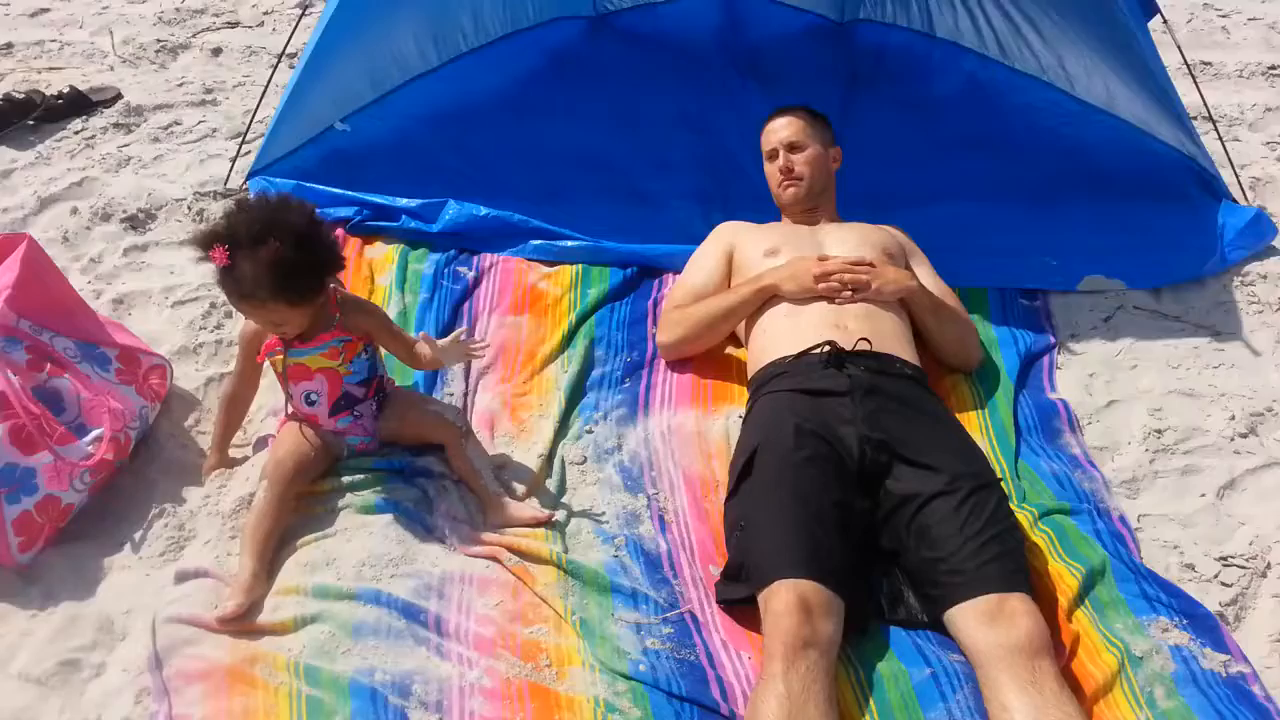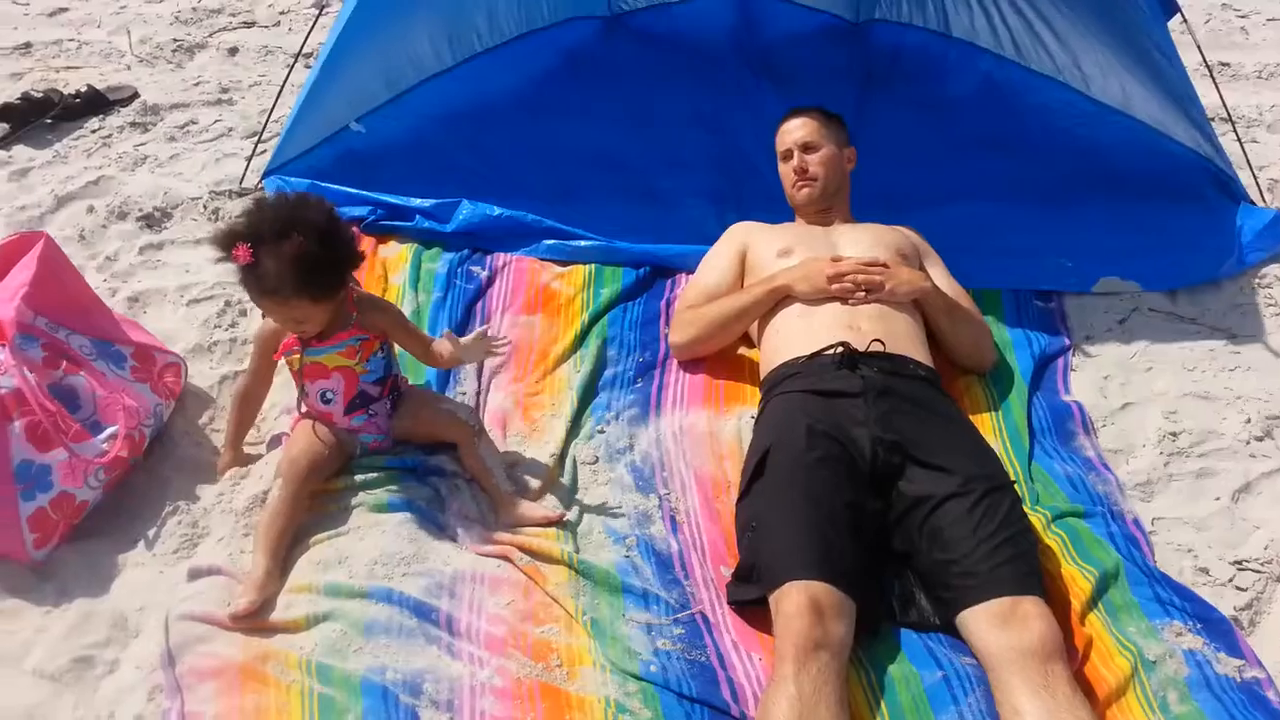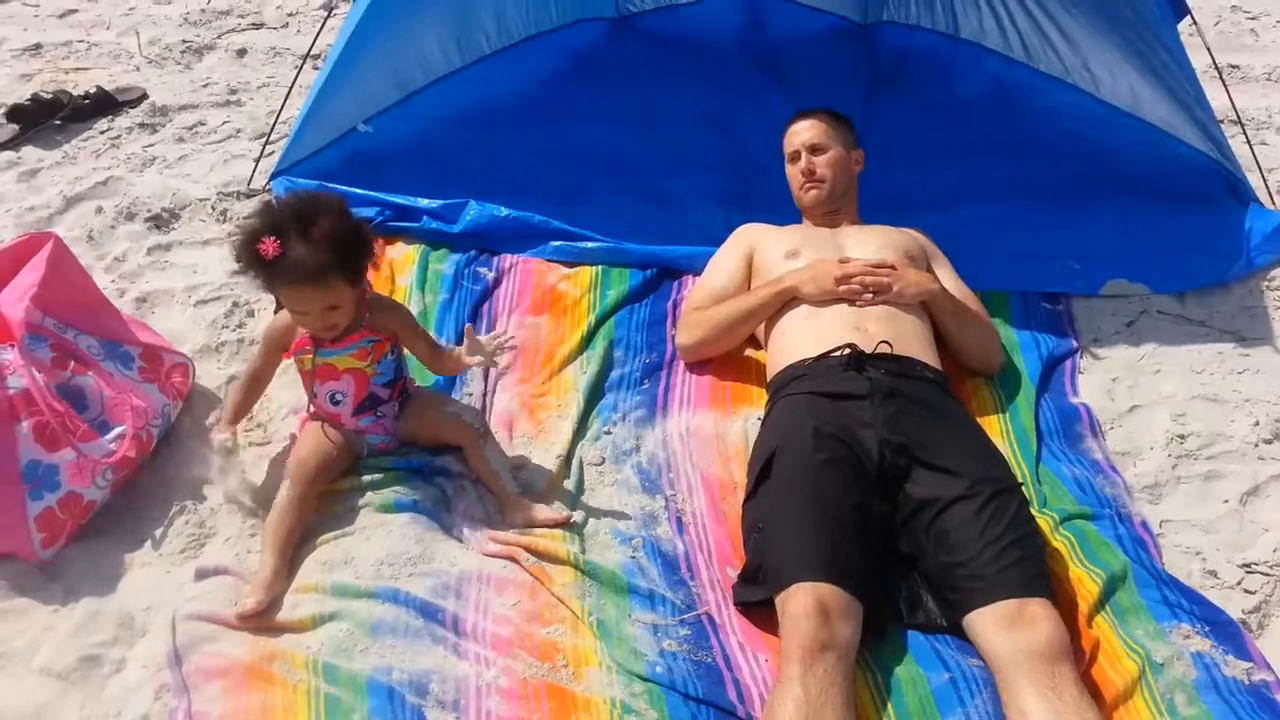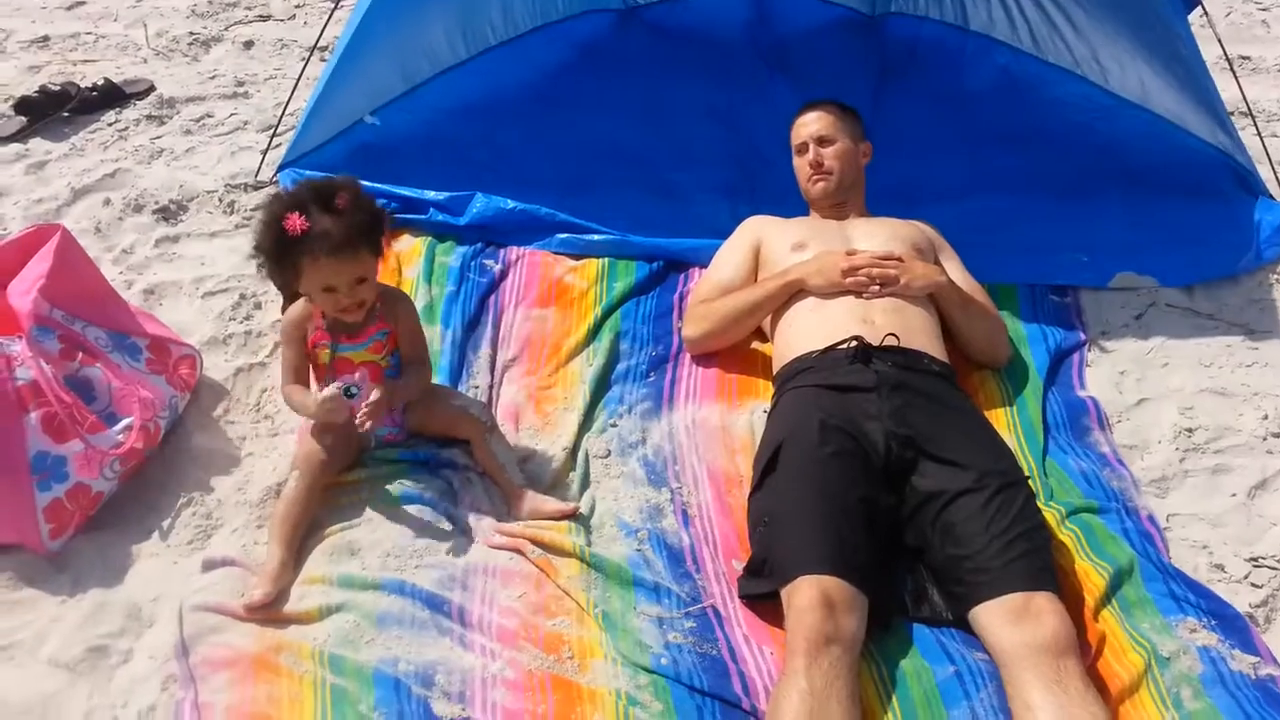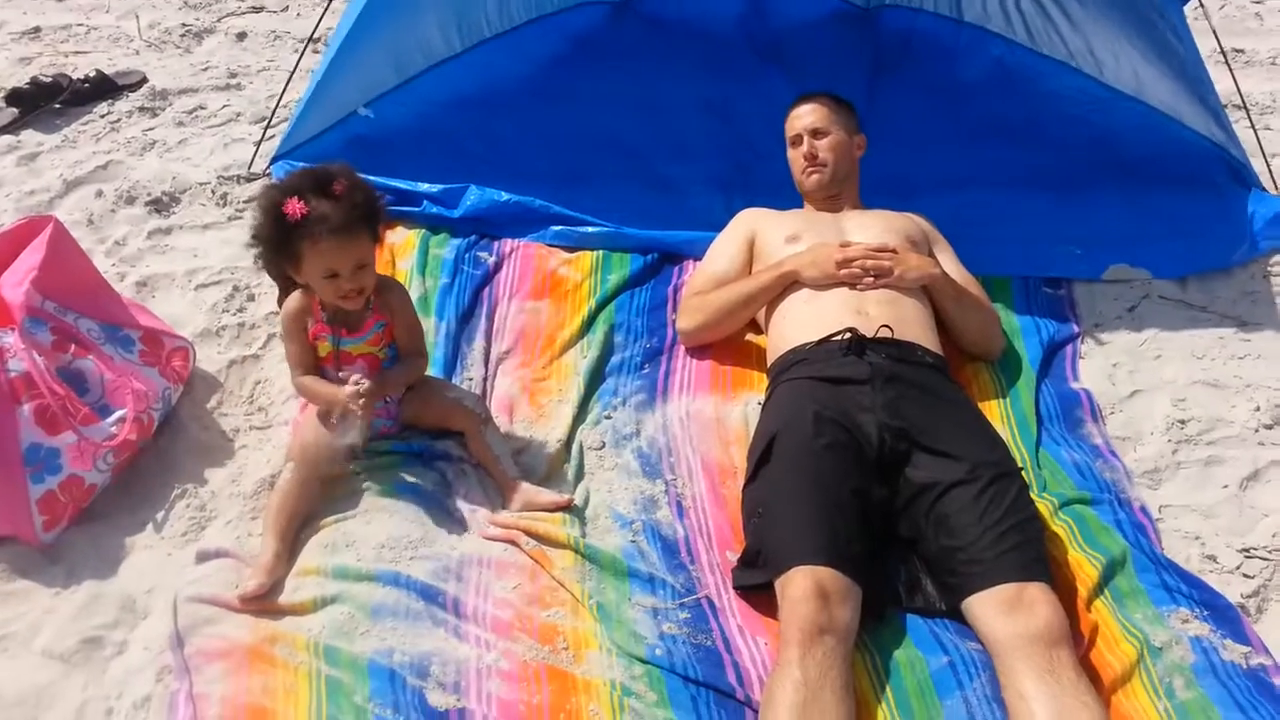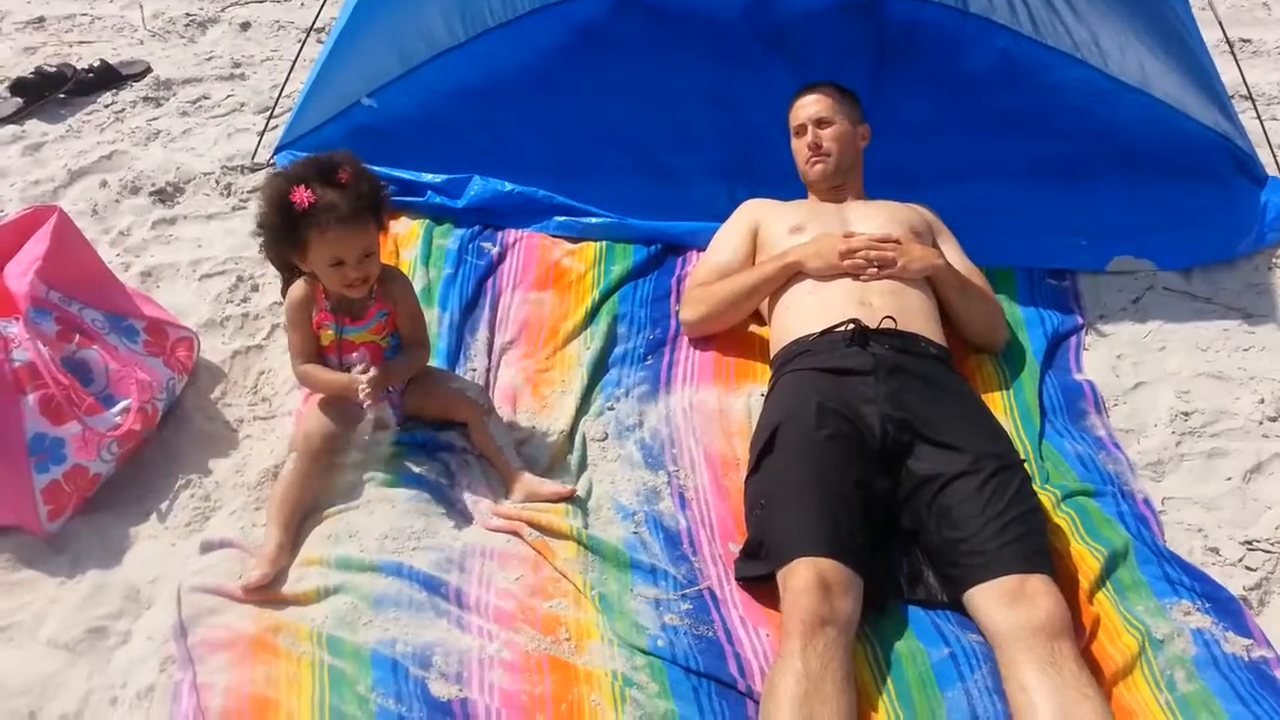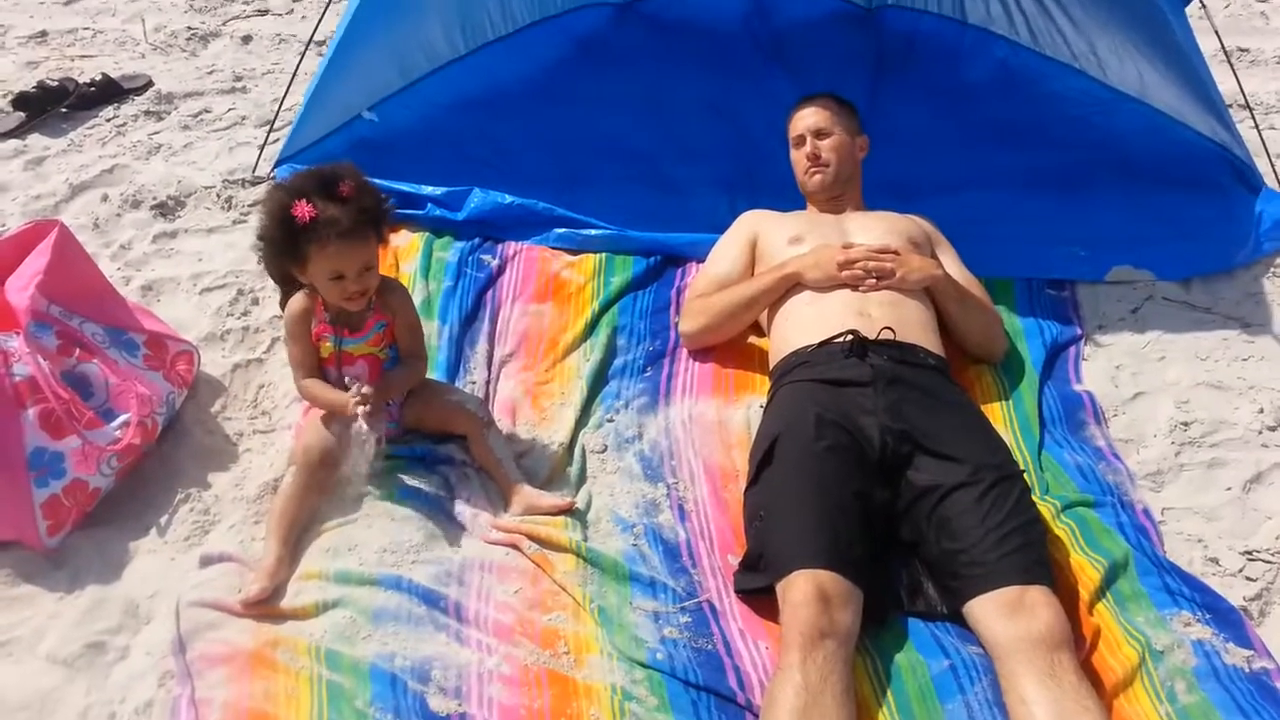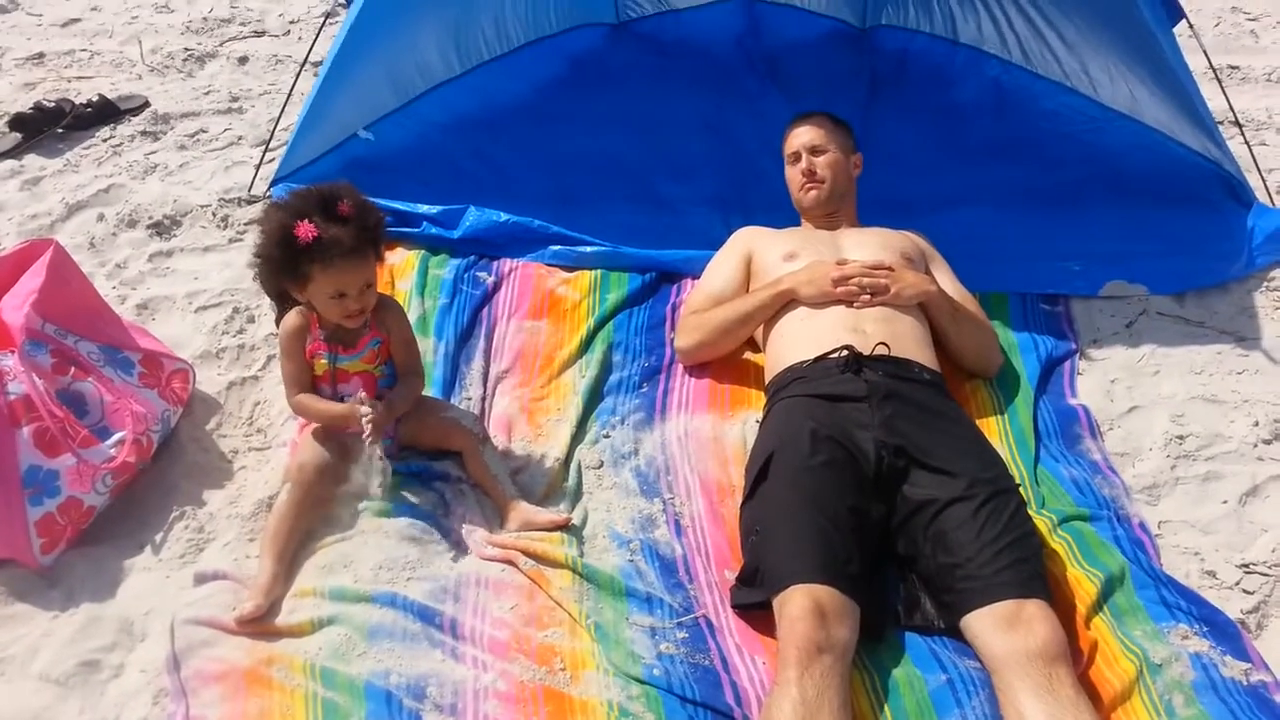
dt=0.2s
person 1, frame 1
left shoulder: (889, 238)
right shoulder: (736, 236)
left elbow: (967, 351)
right elbow: (670, 334)
left wrist: (908, 287)
right wrist: (772, 283)
left hip: (907, 404)
right hip: (794, 403)
left knee: (1016, 633)
right knee: (797, 627)
person 1, frame 2
left shoulder: (904, 239)
right shoulder: (750, 236)
left elbow: (981, 352)
right elbow: (682, 334)
left wrist: (921, 288)
right wrist: (785, 284)
left hip: (920, 406)
right hip: (807, 404)
left knee: (1028, 635)
right knee: (807, 629)
person 1, frame 3
left shoulder: (912, 241)
right shoulder: (758, 238)
left elbow: (989, 356)
right elbow: (689, 337)
left wrist: (929, 291)
right wrist: (793, 286)
left hip: (928, 409)
right hip: (814, 407)
left knee: (1035, 638)
right knee: (814, 630)
person 1, frame 4
left shoulder: (920, 233)
right shoulder: (764, 230)
left elbow: (995, 348)
right elbow: (696, 329)
left wrist: (938, 283)
right wrist: (799, 278)
left hip: (935, 401)
right hip: (820, 399)
left knee: (1042, 632)
right knee: (820, 623)
person 1, frame 5
left shoulder: (913, 225)
right shoulder: (758, 222)
left elbow: (990, 339)
right elbow: (690, 321)
left wrist: (930, 274)
right wrist: (794, 270)
left hip: (928, 392)
right hip: (815, 390)
left knee: (1035, 623)
right knee: (813, 615)
person 1, frame 6
left shoulder: (917, 215)
right shoulder: (763, 212)
left elbow: (994, 331)
right elbow: (693, 311)
left wrist: (934, 265)
right wrist: (797, 260)
left hip: (930, 382)
right hip: (818, 380)
left knee: (1037, 616)
right knee: (815, 608)
person 1, frame 7
left shoulder: (916, 226)
right shoulder: (761, 223)
left elbow: (992, 341)
right elbow: (693, 323)
left wrist: (932, 277)
right wrist: (796, 271)
left hip: (930, 395)
right hip: (817, 393)
left knee: (1035, 625)
right knee: (814, 619)
person 1, frame 8
left shoulder: (910, 244)
right shoulder: (755, 241)
left elbow: (987, 357)
right elbow: (689, 339)
left wrist: (928, 292)
right wrist: (790, 287)
left hip: (925, 409)
right hip: (812, 407)
left knee: (1033, 640)
right knee: (811, 632)
person 2, frame 1
left shoulder: (355, 313)
right shoulder: (256, 333)
left elbow: (410, 351)
right elbow: (238, 391)
left wrist: (440, 354)
right wrist: (219, 449)
left hip: (379, 409)
right hip: (313, 428)
left knee: (451, 426)
right knee: (276, 478)
left ankle: (494, 502)
right ankle: (251, 574)
person 2, frame 2
left shoulder: (371, 312)
right shoulder: (273, 332)
left elbow: (428, 350)
right elbow: (252, 388)
left wrist: (458, 352)
right wrist: (233, 447)
left hip: (392, 407)
right hip: (326, 426)
left knee: (464, 425)
right knee: (290, 476)
left ankle: (506, 500)
right ankle: (264, 571)
person 2, frame 3
left shoulder: (385, 313)
right shoulder: (283, 330)
left elbow: (433, 356)
right elbow: (253, 377)
left wrist: (465, 358)
right wrist: (226, 425)
left hip: (401, 408)
right hip: (337, 428)
left knee: (470, 426)
right knee: (298, 474)
left ankle: (513, 503)
right ankle: (271, 571)
person 2, frame 4
left shoulder: (395, 305)
right shoulder: (299, 320)
left elbow: (419, 369)
right elbow: (291, 386)
left wrist: (387, 397)
right wrist: (313, 405)
left hip: (403, 404)
right hip: (338, 419)
left knee: (477, 418)
right knee: (306, 468)
left ankle: (520, 494)
right ankle: (278, 562)
person 2, frame 5
left shoulder: (391, 295)
right shoulder: (297, 311)
left elbow: (416, 358)
right elbow: (302, 379)
left wrist: (378, 387)
right wrist: (344, 397)
left hip: (399, 392)
right hip: (334, 407)
left knee: (471, 410)
right knee: (303, 460)
left ankle: (514, 486)
right ankle: (272, 554)
person 2, frame 6
left shoulder: (394, 285)
right shoulder: (301, 299)
left elbow: (418, 349)
right elbow: (304, 368)
left wrist: (383, 377)
right wrist: (351, 384)
left hip: (402, 383)
right hip: (339, 397)
left knee: (474, 401)
right knee: (306, 449)
left ankle: (517, 477)
right ankle: (275, 544)
person 2, frame 7
left shoulder: (392, 296)
right shoulder: (301, 312)
left elbow: (416, 362)
right elbow: (306, 382)
left wrist: (382, 394)
right wrist: (350, 403)
left hip: (399, 396)
right hip: (337, 409)
left knee: (472, 413)
right knee: (307, 460)
left ankle: (516, 490)
right ankle: (275, 557)
person 2, frame 8
left shoulder: (388, 313)
right shoulder: (296, 328)
left elbow: (413, 378)
right elbow: (298, 397)
left wrist: (386, 413)
right wrist: (350, 415)
left hip: (396, 414)
right hip: (334, 428)
left knee: (468, 429)
right knee: (302, 477)
left ankle: (512, 506)
right ankle: (270, 574)
